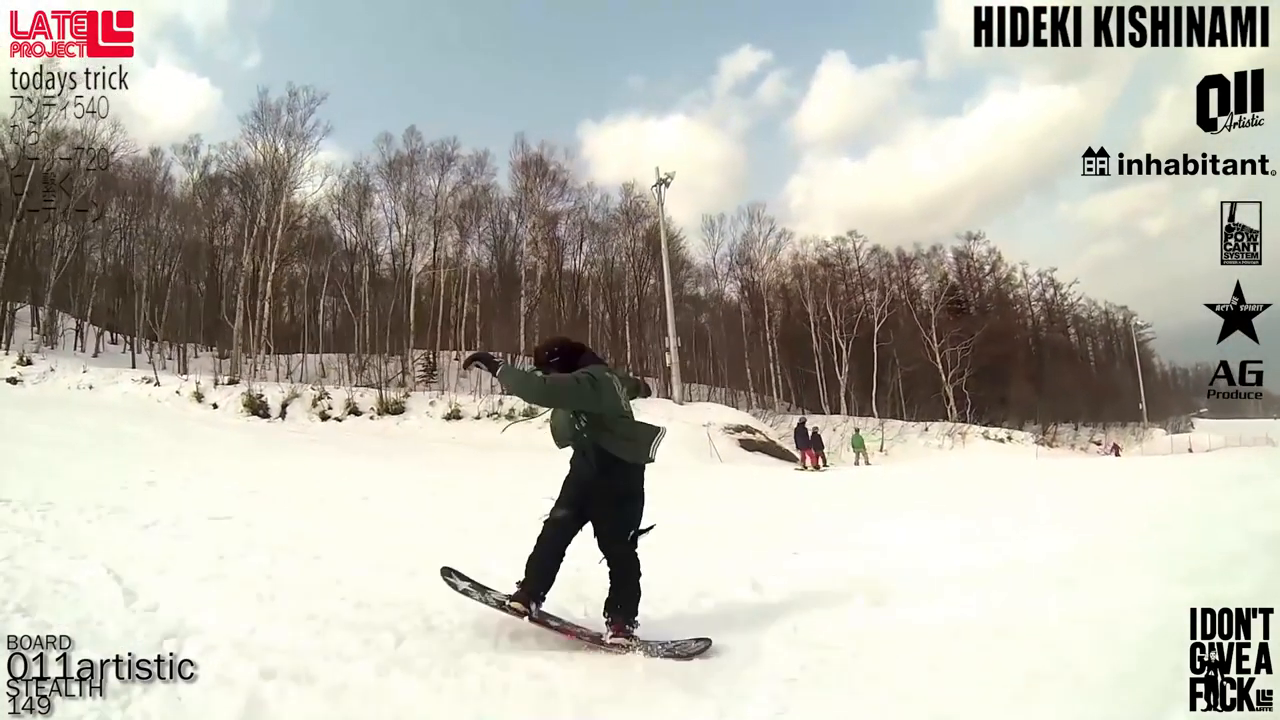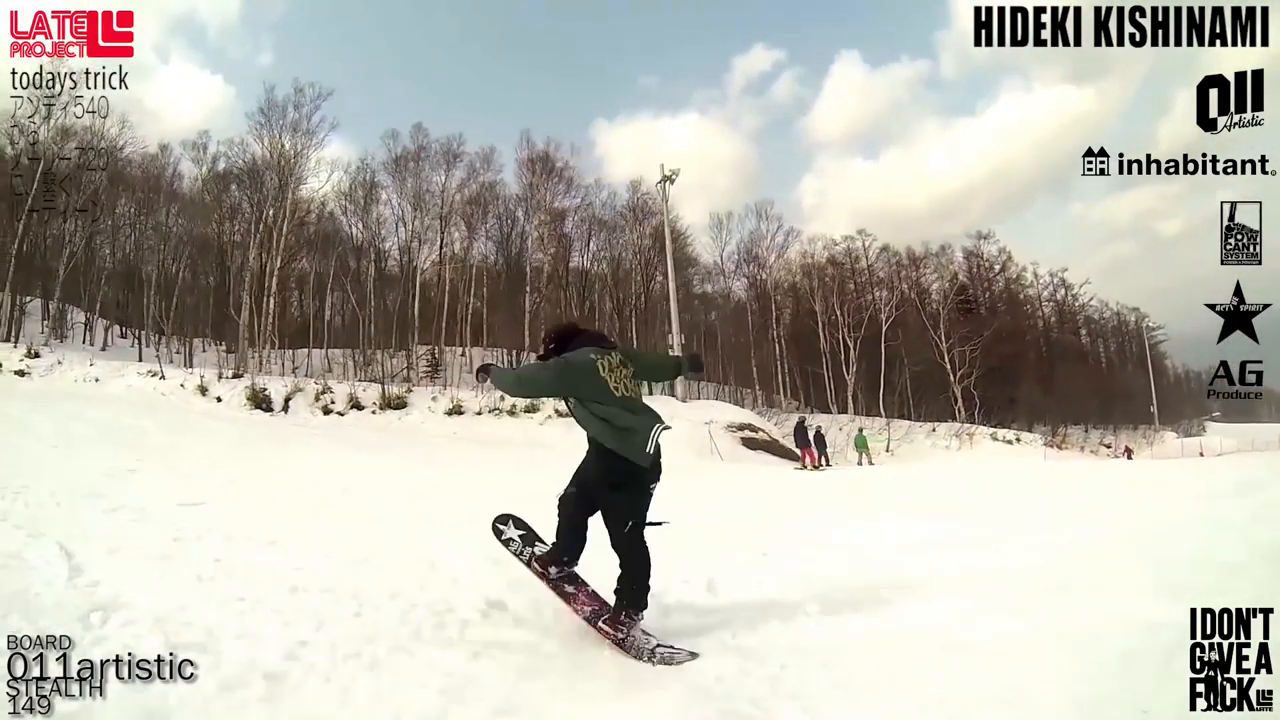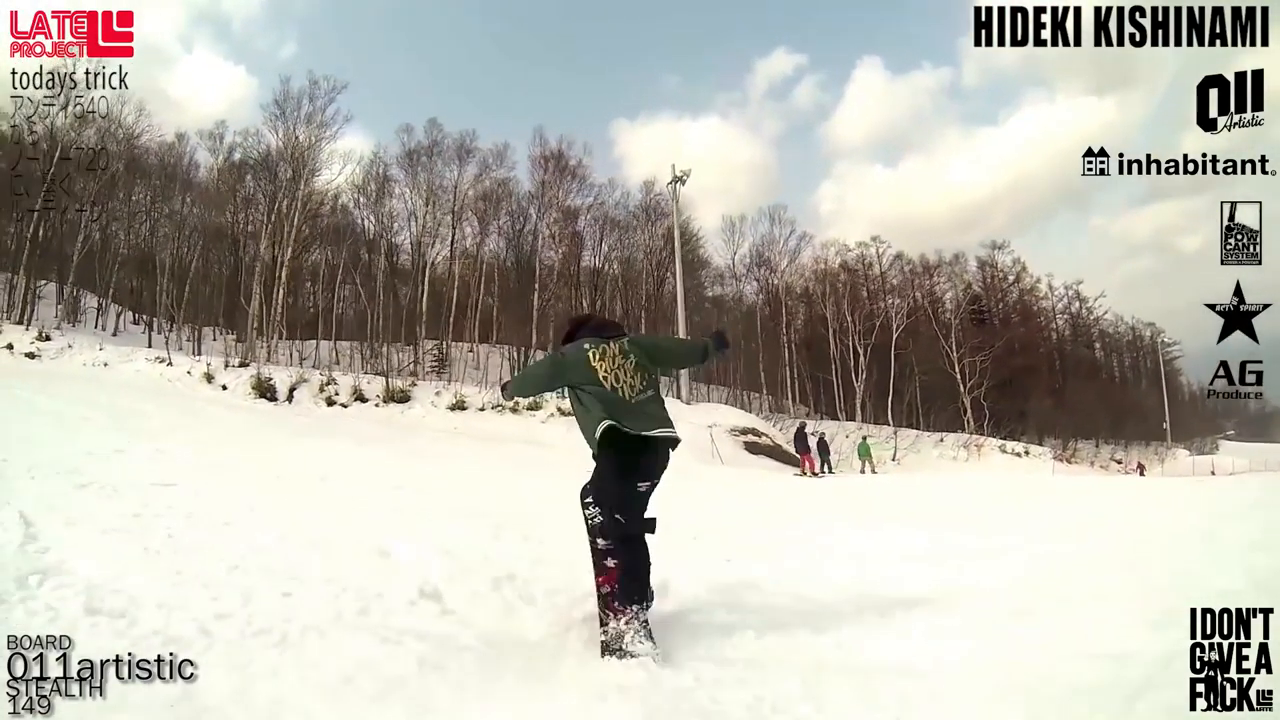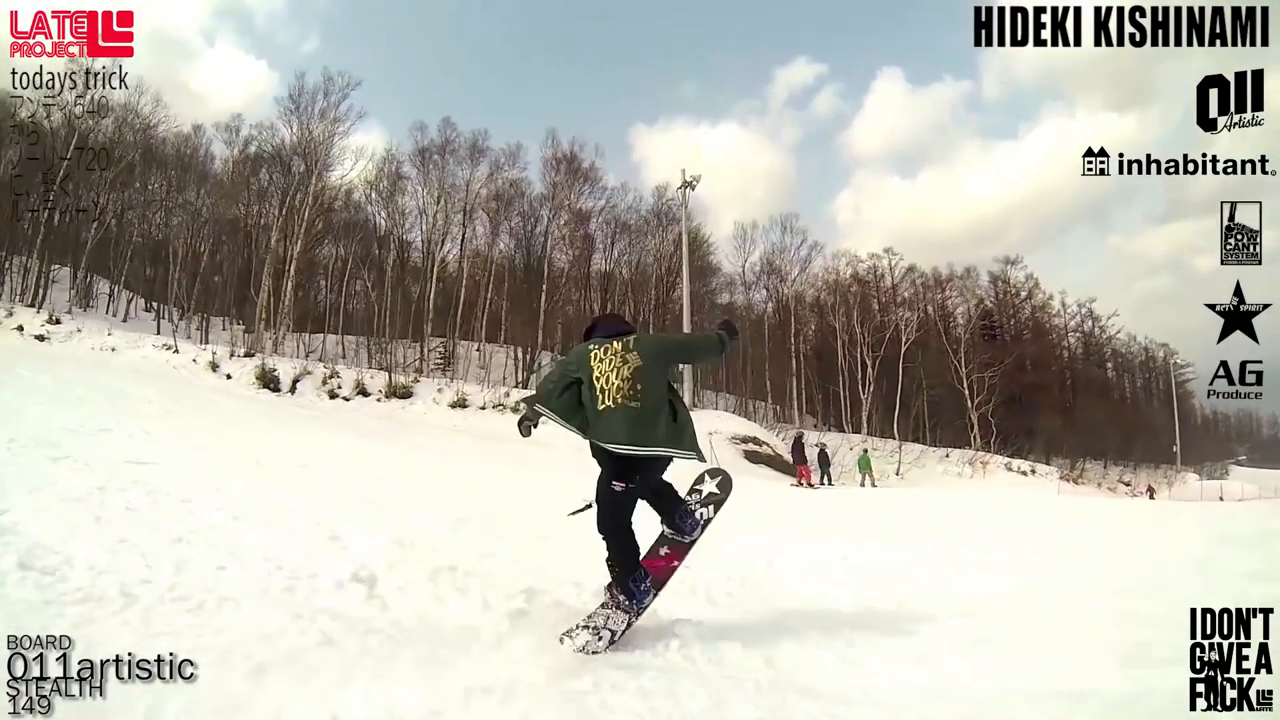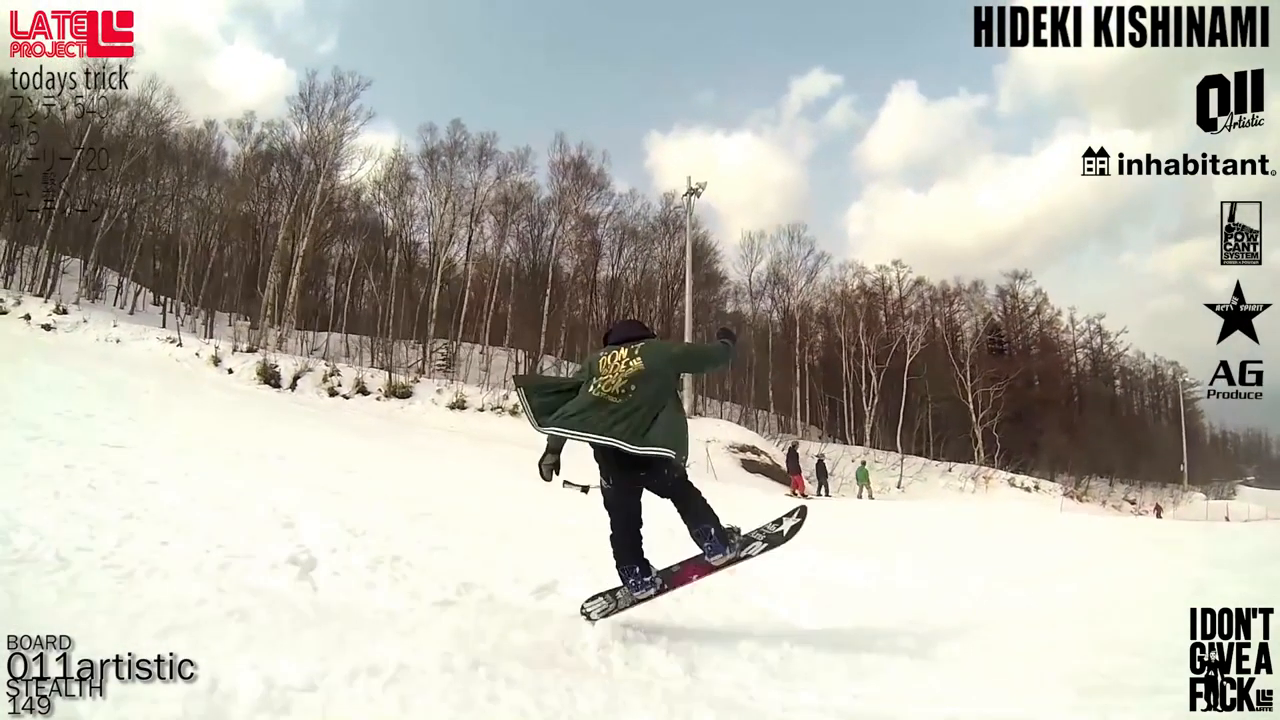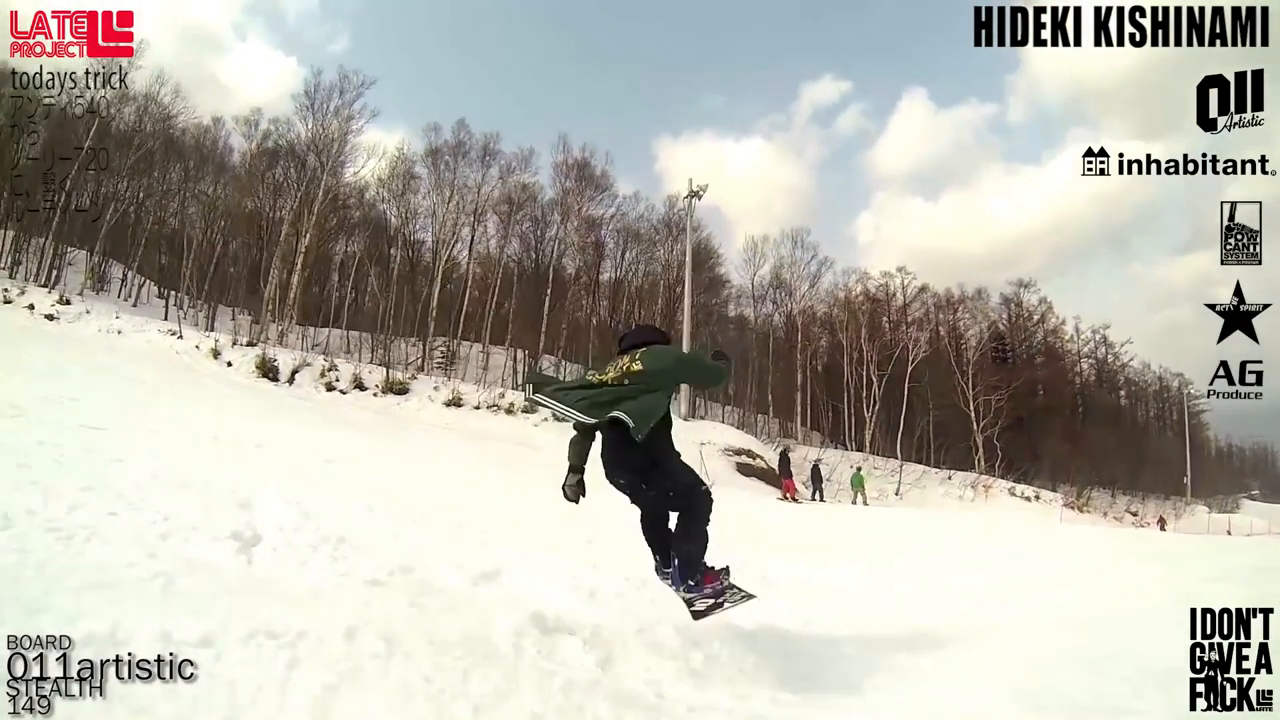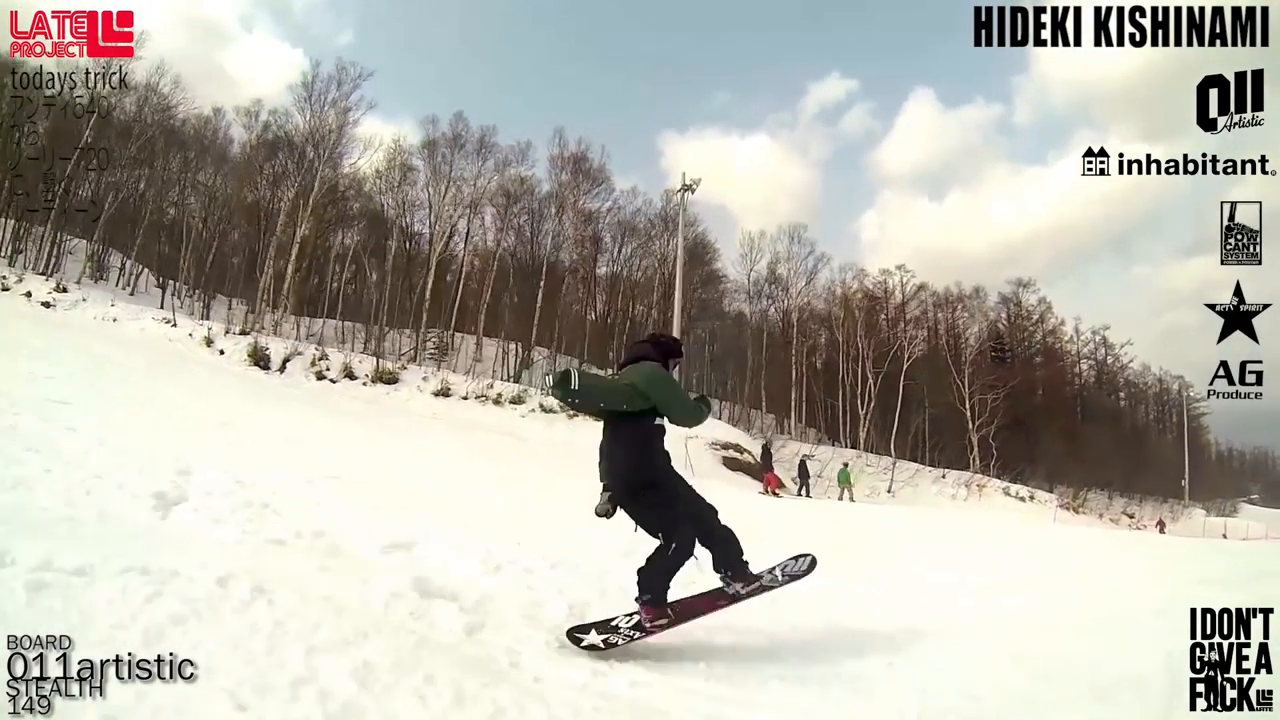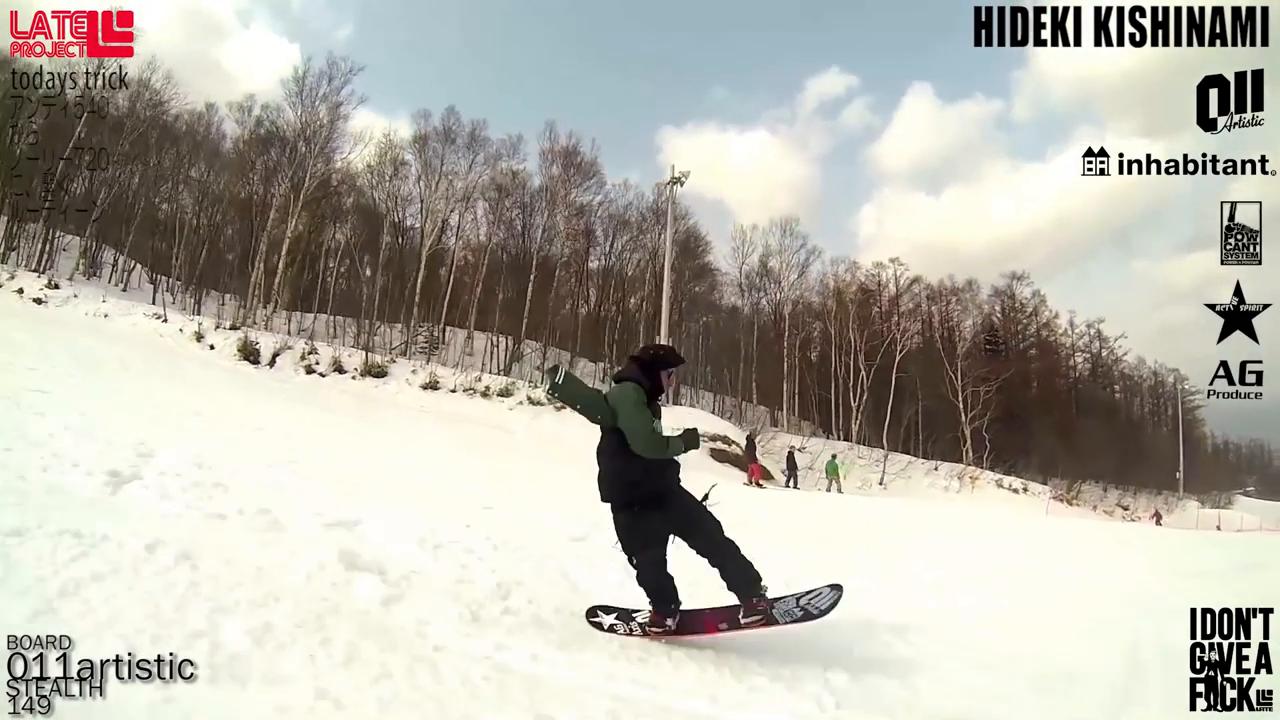
dt=0.2s
person 1, frame 1
left shoulder: (587, 382)
right shoulder: (601, 376)
left elbow: (541, 389)
right elbow: (627, 383)
left wrist: (497, 367)
right wrist: (639, 386)
left hip: (619, 479)
right hip: (585, 471)
left knee: (619, 549)
right knee: (554, 531)
left ankle: (620, 619)
right ankle: (529, 594)
person 1, frame 2
left shoulder: (571, 364)
right shoulder: (617, 354)
left elbow: (522, 382)
right elbow: (663, 365)
left wrist: (492, 373)
right wrist: (687, 365)
left hip: (629, 462)
right hip: (606, 452)
left knee: (626, 538)
right knee: (572, 504)
left ankle: (629, 609)
right ankle: (560, 559)
person 1, frame 3
left shoulder: (572, 354)
right shoulder: (636, 345)
left elbow: (533, 378)
right elbow: (685, 351)
left wrist: (510, 389)
right wrist: (713, 344)
left hip: (623, 448)
right hip: (648, 442)
left knee: (623, 526)
right knee: (595, 495)
left ankle: (632, 602)
right ankle: (611, 552)
person 1, frame 4
left shoulder: (584, 354)
right shoulder: (651, 344)
left elbow: (549, 388)
right elbow: (705, 346)
left wrist: (530, 414)
right wrist: (725, 335)
left hip: (615, 449)
right hip: (659, 444)
left knee: (613, 521)
right knee: (645, 481)
left ankle: (632, 590)
right ankle: (684, 522)
person 1, frame 5
left shoulder: (596, 361)
right shoulder: (661, 351)
left elbow: (566, 399)
right elbow: (713, 356)
left wrist: (552, 450)
right wrist: (726, 342)
left hip: (612, 456)
right hip: (653, 449)
left knee: (623, 519)
right knee: (681, 490)
left ankle: (637, 577)
right ankle: (717, 544)
person 1, frame 6
left shoulder: (607, 371)
right shoulder: (665, 355)
left elbow: (583, 426)
right elbow: (715, 376)
left wrist: (575, 470)
right wrist: (721, 362)
left hip: (616, 462)
right hip: (650, 454)
left knee: (653, 508)
right knee: (696, 501)
left ankle: (669, 565)
right ankle: (690, 576)
person 1, frame 7
left shoulder: (622, 380)
right shoulder: (650, 372)
left elbow: (610, 440)
right elbow: (686, 415)
left wrist: (608, 488)
right wrist: (702, 406)
left hip: (621, 477)
right hip: (642, 474)
left knee: (703, 518)
right knee: (681, 536)
left ankle: (734, 572)
right ankle: (651, 598)
person 1, frame 8
left shoulder: (642, 399)
right shoulder: (628, 394)
right elbow: (646, 444)
right wrist: (683, 442)
left hip: (662, 488)
right hip: (629, 500)
left knee: (711, 538)
right knee: (648, 563)
left ankle: (751, 594)
right ankle: (663, 608)
